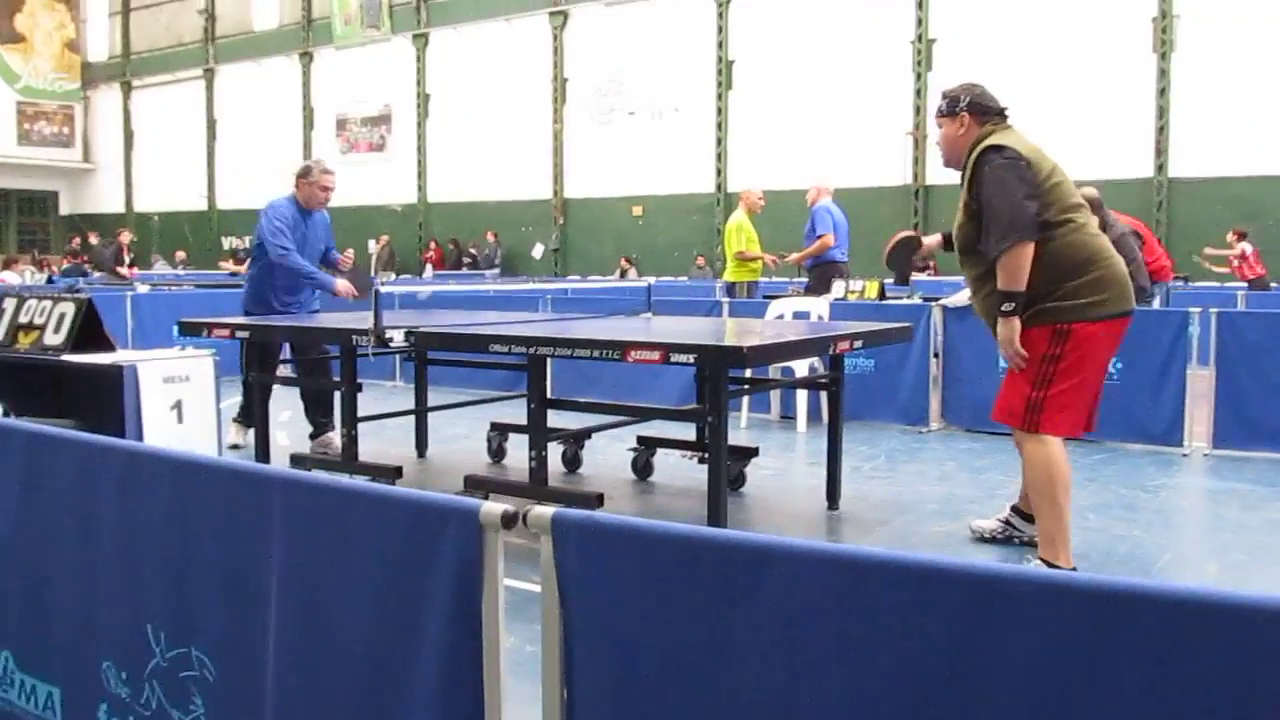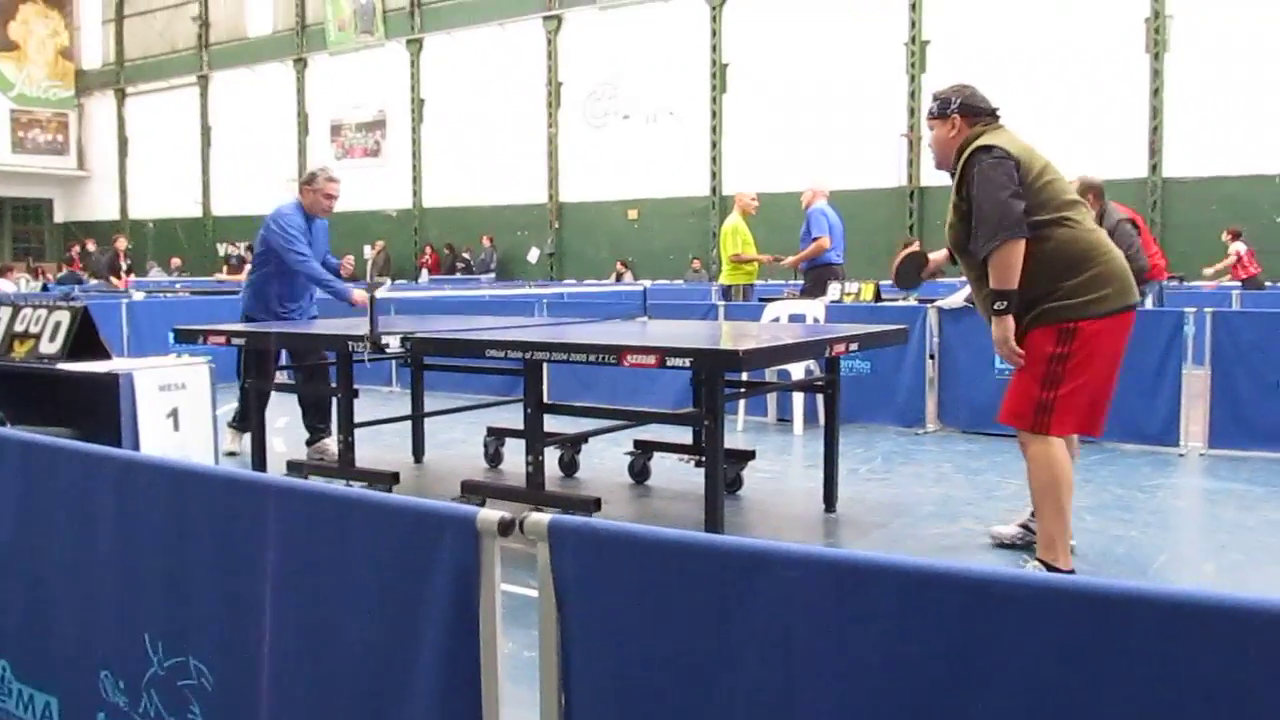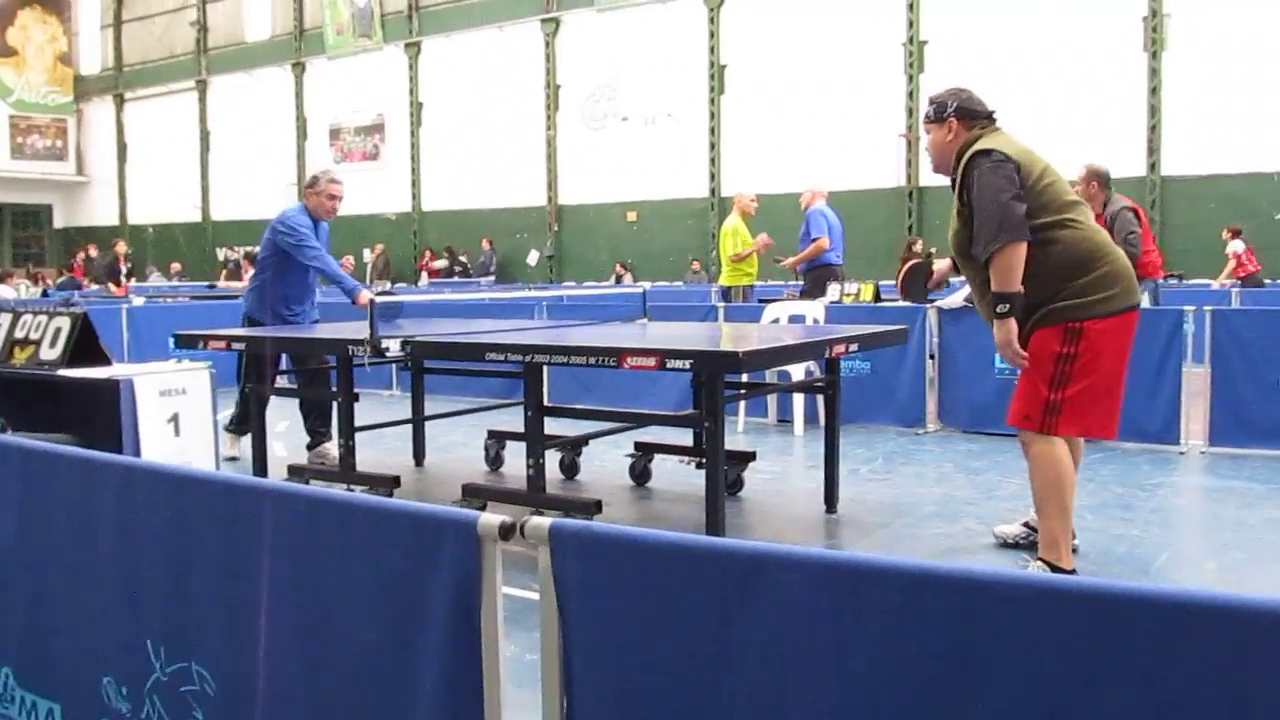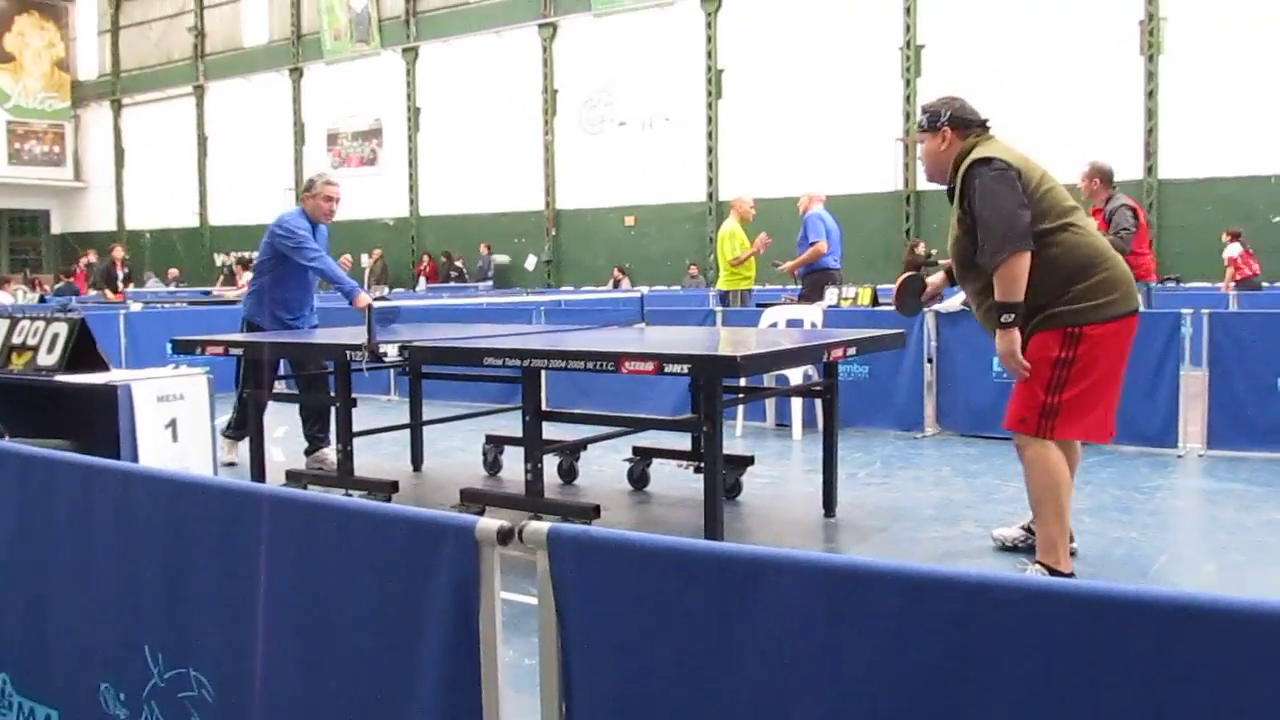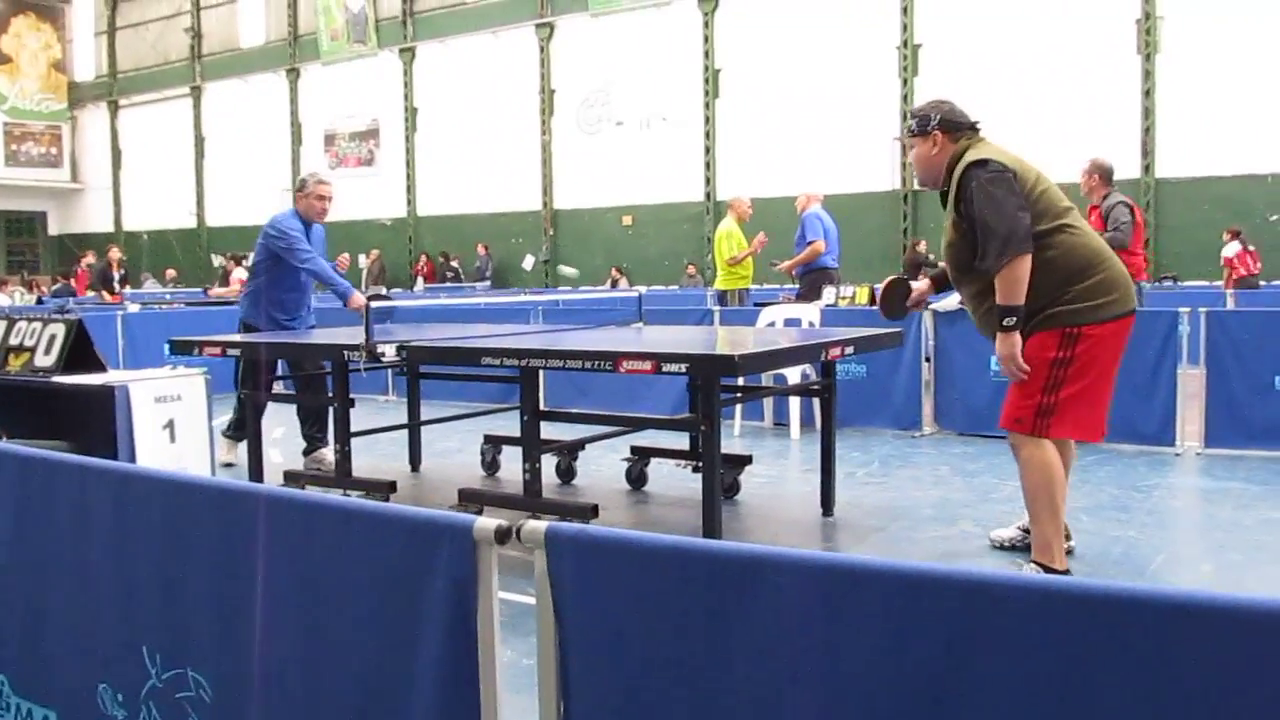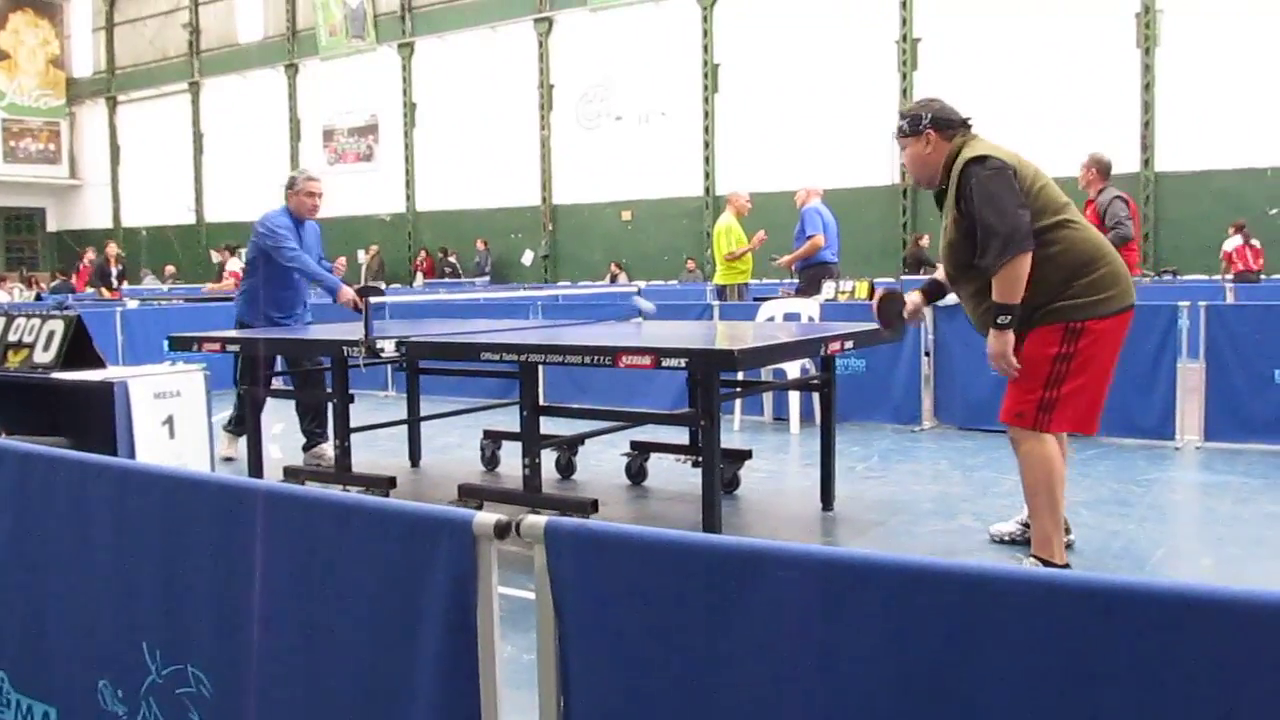
dt=0.1s
person 1, frame 1
left shoulder: (996, 158)
right shoulder: (999, 156)
left elbow: (1016, 237)
right elbow: (991, 227)
left wrist: (1008, 313)
right wrist: (942, 241)
left hip: (1074, 306)
right hip: (1080, 302)
left knee: (1034, 425)
right knee: (1030, 417)
left ankle: (1057, 564)
right ankle: (1027, 516)
person 1, frame 2
left shoulder: (985, 158)
right shoulder: (993, 153)
left elbow: (1006, 237)
left wrist: (1001, 312)
right wrist: (947, 255)
left hip: (1076, 304)
right hip: (1086, 298)
left knee: (1036, 428)
right knee: (1053, 422)
left ankle: (1055, 566)
right ankle: (1047, 524)
person 1, frame 3
left shoulder: (985, 161)
right shoulder: (993, 157)
left elbow: (1009, 240)
left wrist: (1003, 315)
right wrist: (951, 264)
left hip: (1081, 305)
right hip: (1088, 301)
left knee: (1040, 429)
right knee: (1058, 423)
left ankle: (1058, 566)
right ankle: (1053, 526)
person 1, frame 4
left shoulder: (984, 170)
right shoulder: (983, 167)
left elbow: (1012, 248)
right elbow: (991, 250)
left wrist: (1006, 324)
right wrist: (946, 277)
left hip: (1081, 310)
right hip: (1086, 305)
left knee: (1034, 431)
right knee: (1057, 426)
left ankle: (1056, 570)
right ankle: (1050, 528)
person 1, frame 5
left shoulder: (979, 171)
right shoulder: (976, 169)
left elbow: (1012, 250)
right elbow: (984, 251)
left wrist: (1006, 328)
right wrist: (933, 283)
left hip: (1077, 309)
right hip: (1079, 306)
left knee: (1028, 431)
right knee: (1050, 425)
left ankle: (1051, 568)
right ankle: (1049, 528)
person 1, frame 6
left shoulder: (979, 171)
right shoulder: (958, 181)
left elbow: (1011, 249)
right elbow: (967, 260)
left wrist: (1002, 325)
right wrist: (923, 294)
left hip: (1078, 304)
right hip: (1062, 304)
left knee: (1028, 425)
right knee: (1044, 420)
left ankle: (1050, 561)
right ankle: (1045, 520)
person 2, frame 1
left shoulder: (322, 218)
right shoulder: (278, 212)
left elbow: (325, 254)
right elbow: (284, 255)
left wrist: (338, 261)
right wrist: (331, 282)
left hip: (304, 307)
right hip: (264, 307)
left knee: (318, 371)
right knee: (258, 374)
left ankle: (323, 433)
right ankle: (244, 422)
person 2, frame 2
left shoulder: (321, 223)
right shoulder: (285, 219)
right elbow: (302, 263)
left wrist: (338, 266)
right wrist: (346, 291)
left hip: (302, 312)
right hip: (262, 312)
left knee: (317, 376)
right knee: (257, 380)
left ankle: (319, 439)
right ankle: (238, 428)
person 2, frame 3
left shoulder: (322, 225)
right shoulder: (291, 221)
right elbow: (316, 261)
left wrist: (340, 266)
right wrist: (356, 290)
left hip: (303, 316)
right hip: (265, 315)
left knee: (318, 380)
right knee: (256, 383)
left ankle: (320, 443)
right ankle: (235, 431)
person 2, frame 4
left shoulder: (321, 230)
right shoulder: (288, 225)
right elbow: (314, 262)
left wrist: (339, 266)
right wrist: (354, 292)
left hip: (302, 321)
right hip: (264, 320)
left knee: (317, 385)
right knee: (255, 389)
left ankle: (319, 449)
right ankle: (232, 437)
person 2, frame 5
left shoulder: (318, 230)
right shoulder: (282, 225)
right elbow: (307, 263)
left wrist: (336, 266)
right wrist: (347, 292)
left hip: (299, 321)
right hip: (261, 321)
left knee: (314, 385)
right knee: (254, 390)
left ankle: (317, 450)
right ankle: (232, 437)
person 2, frame 6
left shoulder: (313, 229)
right shoulder: (272, 224)
right elbow: (294, 259)
left wrist: (332, 269)
right wrist: (336, 288)
left hip: (297, 319)
right hip: (257, 319)
left knee: (312, 382)
right knee: (253, 388)
left ankle: (317, 445)
right ankle: (233, 432)
